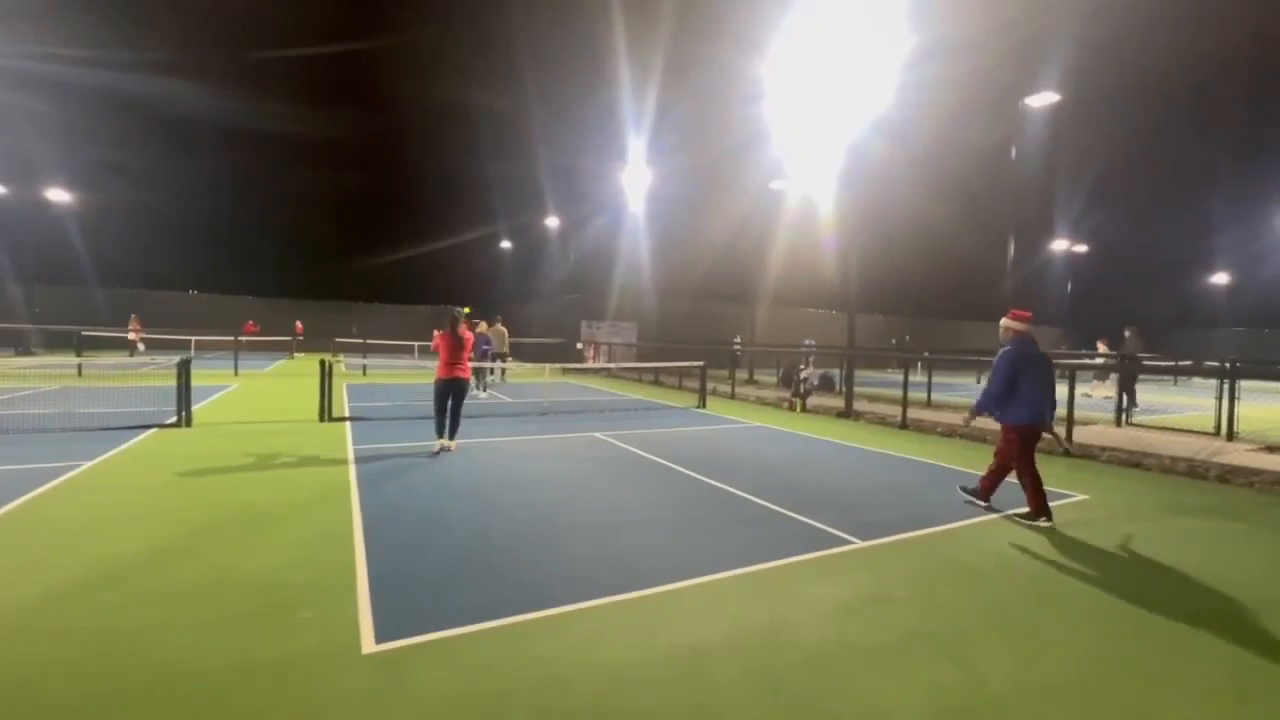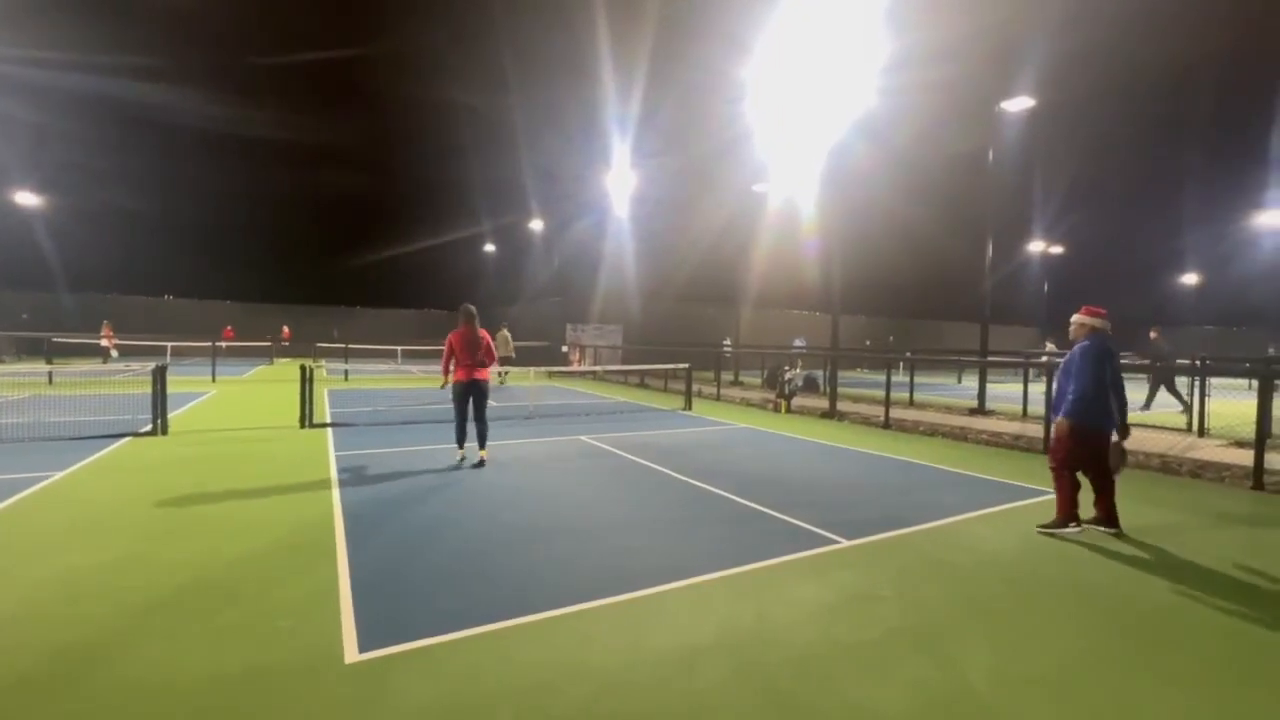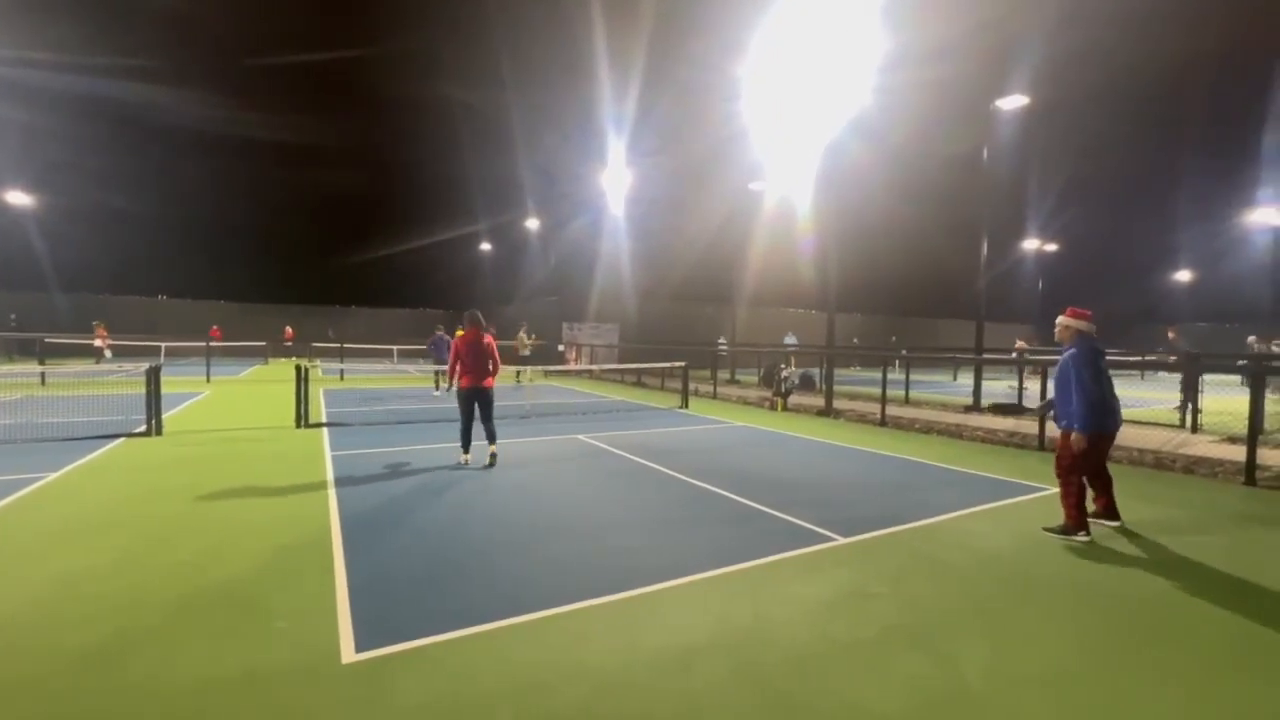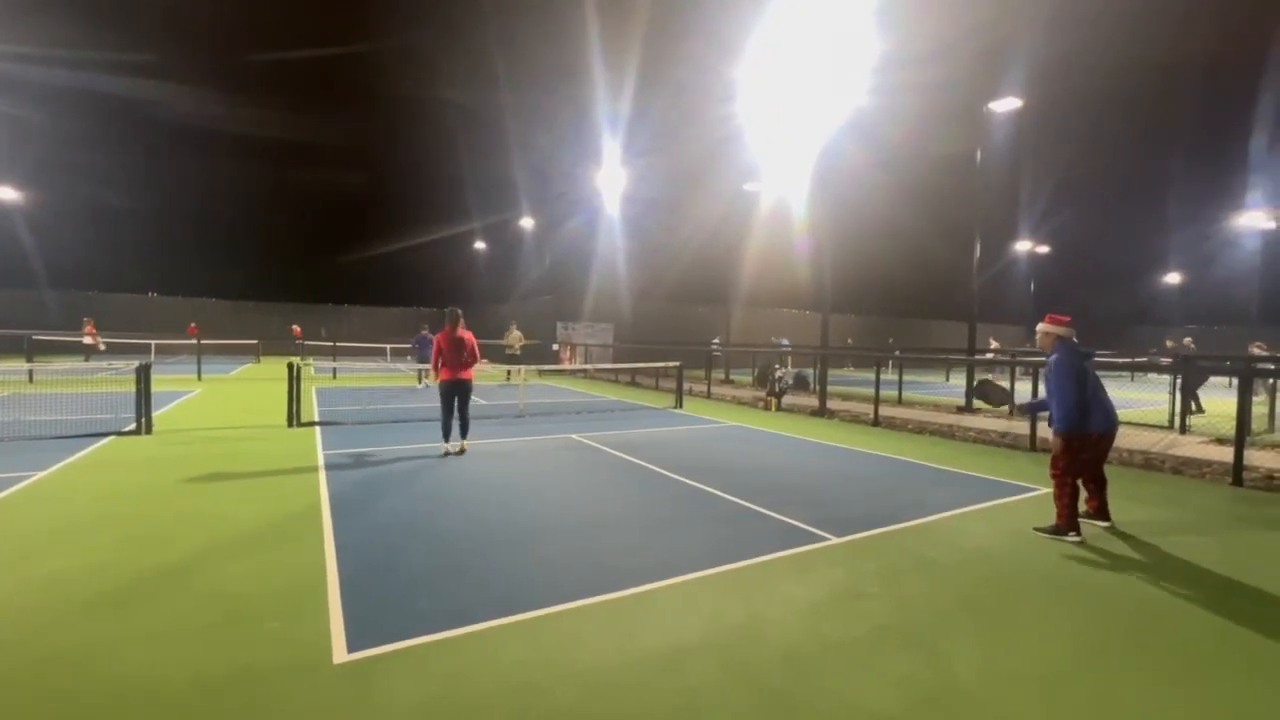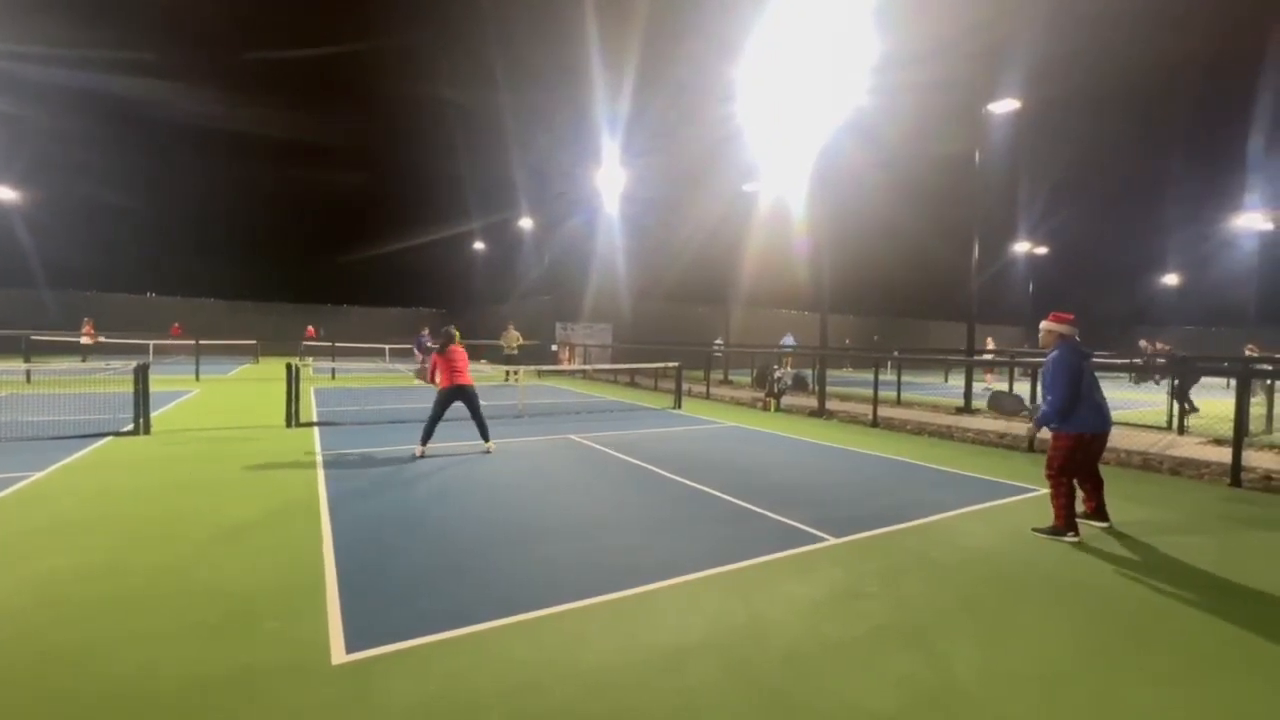
dt=1s
person 1, frame 1
left shoulder: (1009, 354)
right shoulder: (1040, 356)
left elbow: (995, 388)
right elbow: (1049, 390)
left wrist: (974, 411)
right wrist: (1047, 418)
left hip: (1017, 419)
right hip: (1035, 419)
left knee: (1023, 464)
right knee: (1003, 457)
left ankle: (1040, 512)
right ankle: (982, 491)
person 1, frame 2
left shoulder: (1084, 350)
right shoulder: (1106, 352)
left elbow: (1081, 387)
right elbow: (1117, 391)
left wrist: (1065, 414)
right wrist: (1122, 423)
left hip: (1079, 424)
right hip: (1102, 422)
left knee: (1062, 466)
right knee: (1099, 470)
left ankle: (1067, 519)
right ankle: (1107, 518)
person 1, frame 3
left shoulder: (1076, 355)
right shoulder: (1088, 352)
left elbow: (1084, 395)
left wrist: (1080, 429)
right wrist: (1050, 405)
left hip: (1086, 427)
right hip: (1104, 422)
left knee: (1068, 472)
right knee: (1095, 468)
left ankle: (1076, 526)
right ankle: (1108, 512)
person 1, frame 4
left shoulder: (1060, 360)
right shoulder: (1071, 357)
left elbow: (1066, 400)
right elbow: (1058, 397)
left wrist: (1059, 432)
right wrist: (1029, 406)
left hip: (1085, 427)
right hip: (1103, 423)
left knee: (1062, 472)
right knee: (1090, 469)
left ankle: (1066, 526)
right ankle: (1099, 512)
person 1, frame 5
left shoulder: (1059, 358)
right shoulder: (1075, 356)
left elbow: (1058, 400)
left wrist: (1038, 422)
right wrist: (1042, 413)
left hip: (1076, 427)
right hip: (1095, 424)
left knee: (1058, 474)
right knee: (1086, 470)
left ankle: (1065, 527)
right ankle: (1097, 512)
